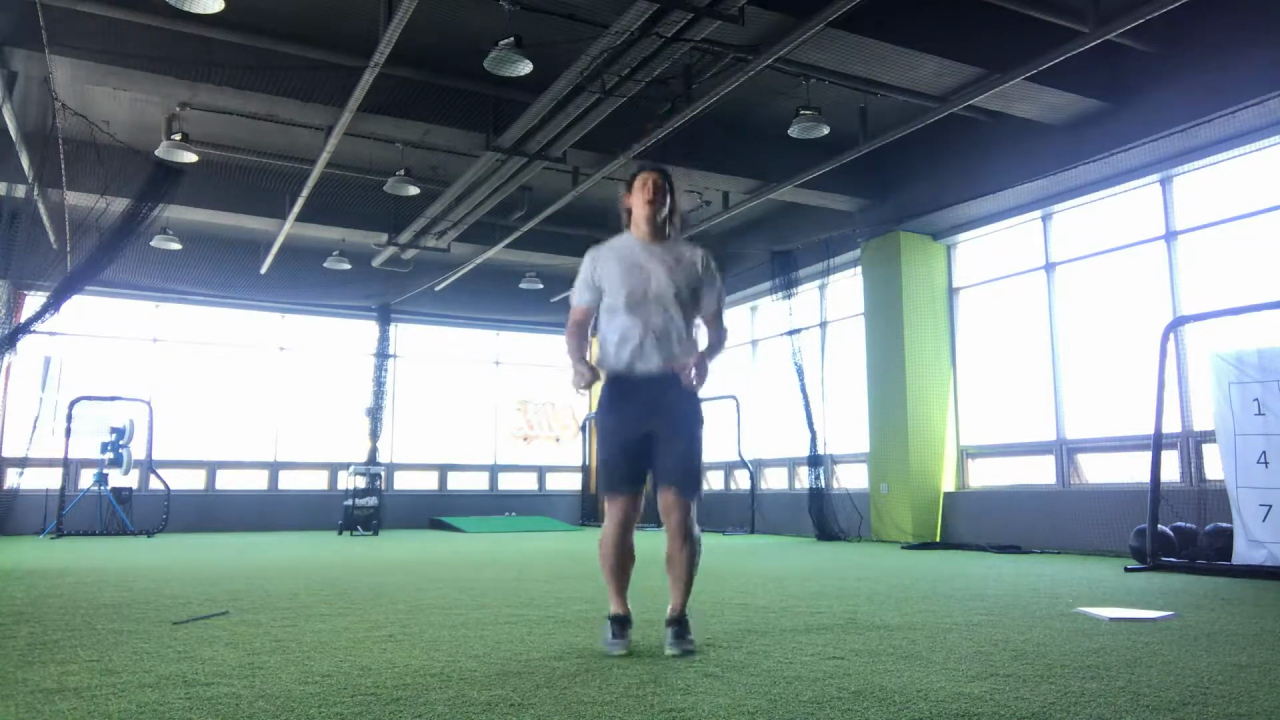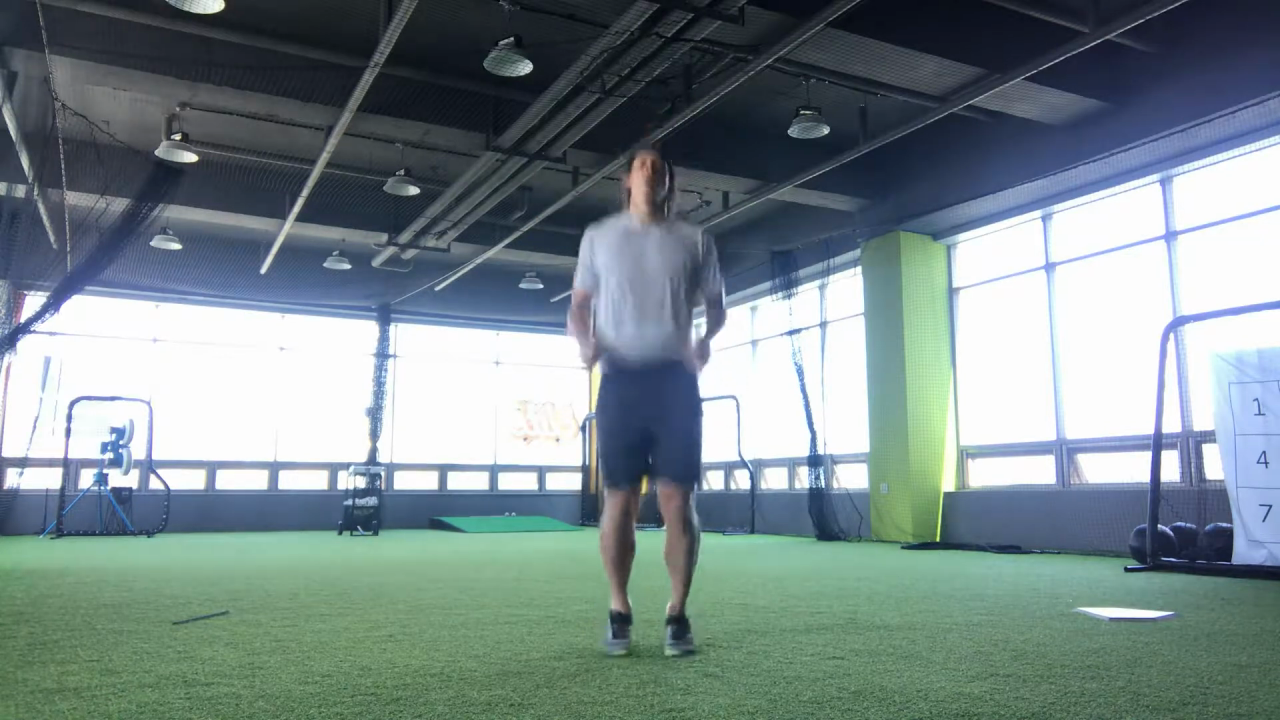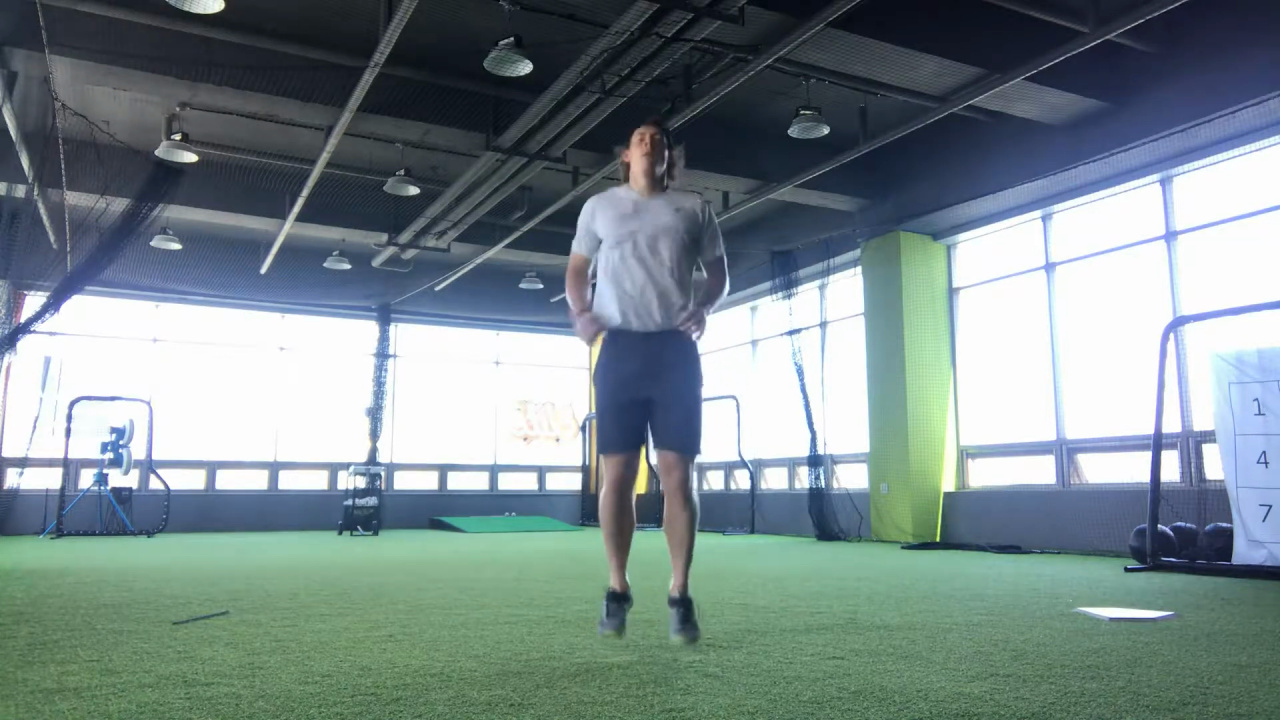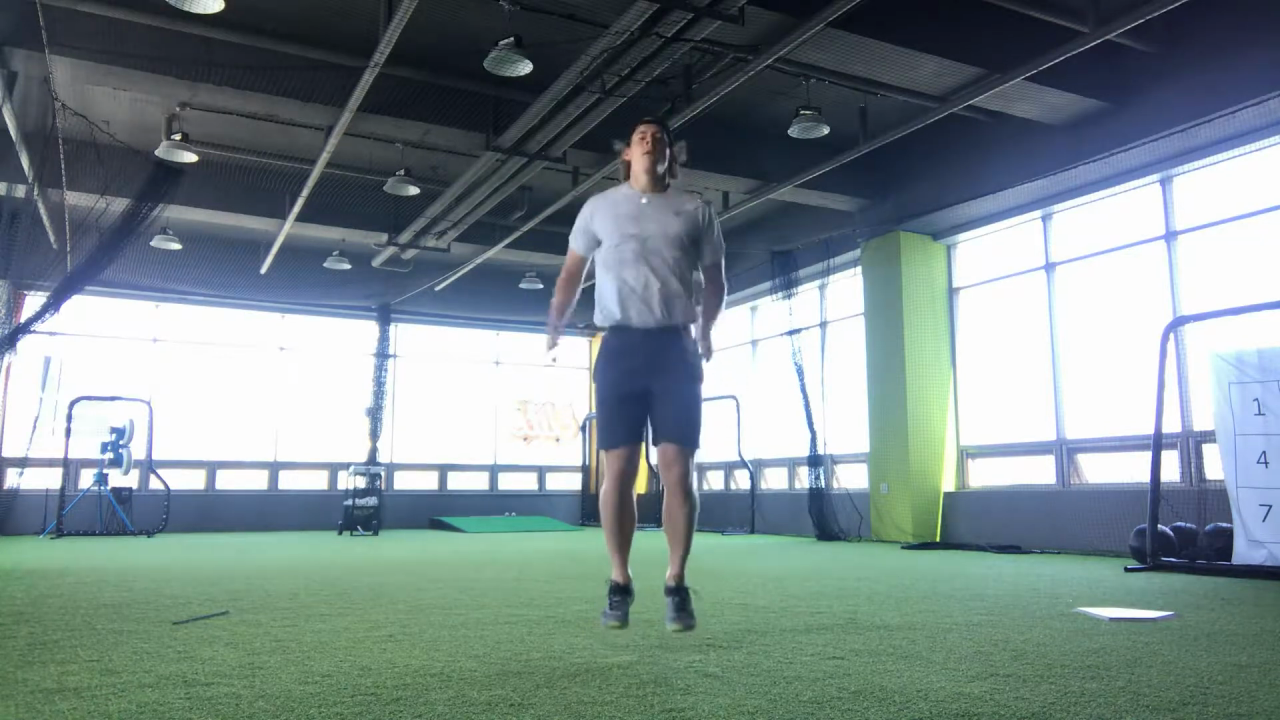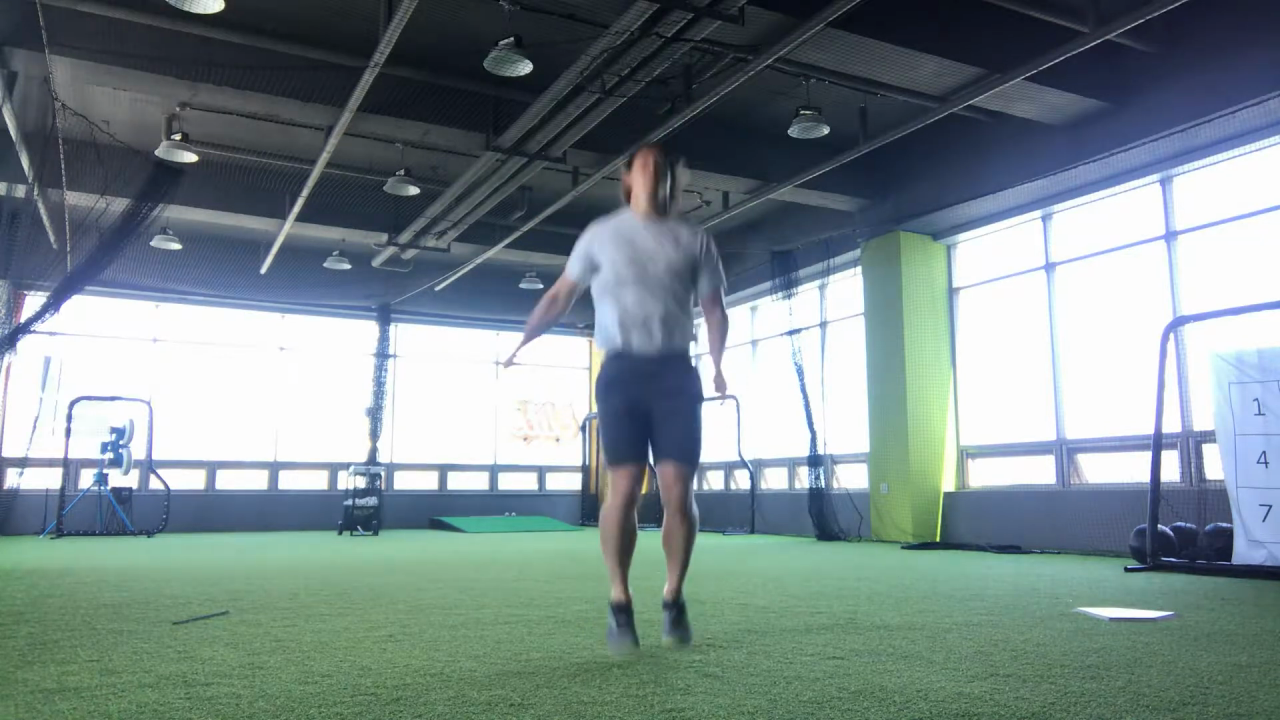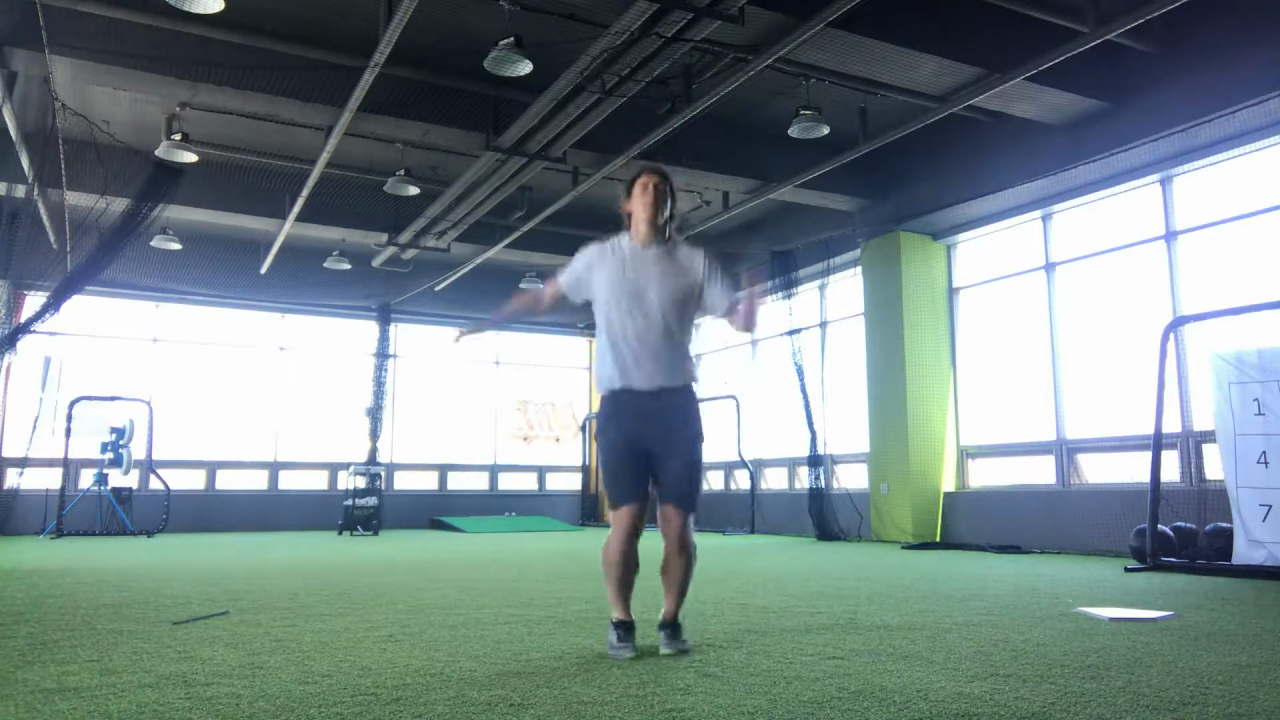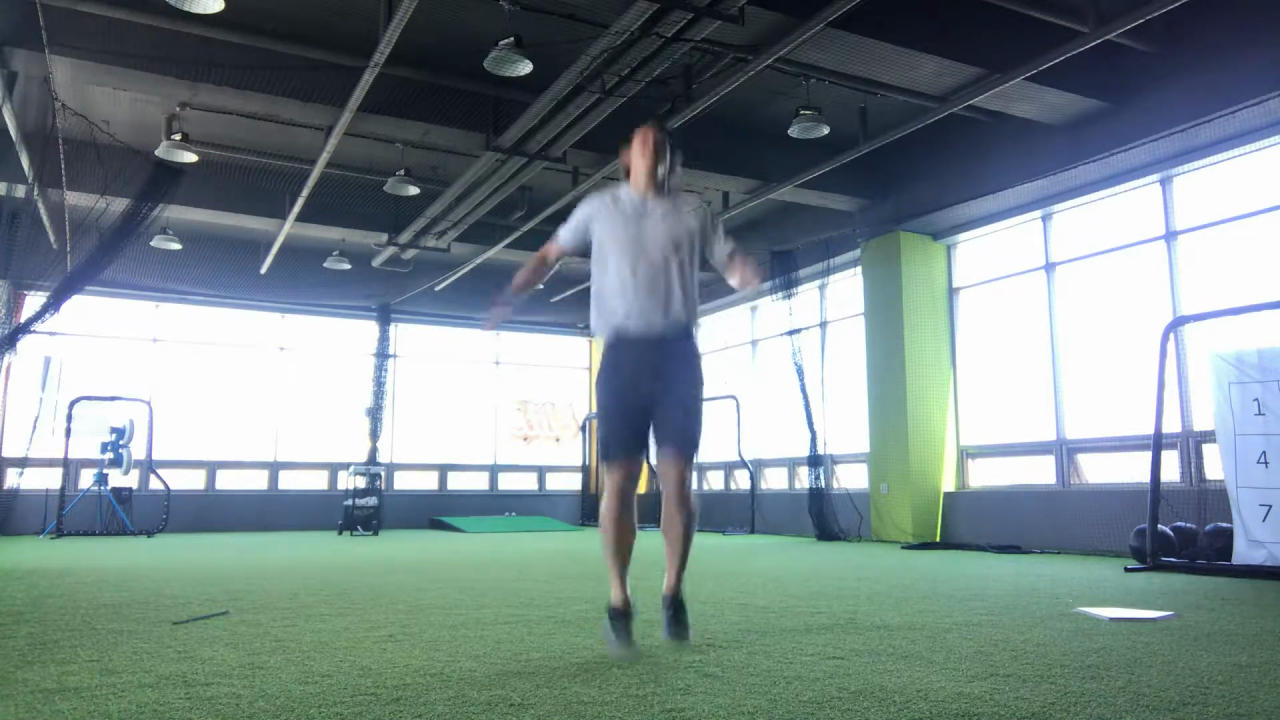
dt=0.1s
person 1, frame 1
left shoulder: (694, 258)
right shoulder: (601, 257)
left elbow: (717, 326)
right elbow: (577, 323)
left wrist: (705, 357)
right wrist: (579, 363)
left hip: (675, 396)
right hip: (621, 395)
left knee: (678, 513)
right knee: (620, 515)
left ankle: (677, 617)
right ankle: (618, 615)
person 1, frame 2
left shoulder: (693, 238)
right shoulder: (600, 236)
left elbow: (715, 303)
right elbow: (579, 304)
left wrist: (707, 337)
right wrist: (585, 338)
left hip: (675, 378)
right hip: (621, 379)
left knee: (677, 504)
right knee: (620, 505)
left ankle: (677, 613)
right ankle: (619, 610)
person 1, frame 3
left shoulder: (694, 209)
right shoulder: (599, 207)
left elbow: (718, 271)
right elbow: (577, 270)
left wrist: (702, 308)
right wrist: (581, 314)
left hip: (675, 350)
right hip: (620, 350)
left knee: (677, 477)
right knee: (617, 475)
left ankle: (680, 595)
right ankle: (617, 589)
person 1, frame 4
left shoulder: (694, 209)
right shoulder: (599, 207)
left elbow: (714, 276)
right elbow: (572, 271)
left wrist: (705, 323)
right wrist: (556, 322)
left hip: (674, 346)
right hip: (623, 343)
left knee: (676, 468)
right knee: (617, 468)
left ankle: (676, 583)
right ankle: (618, 583)
person 1, frame 5
left shoulder: (693, 239)
right shoulder: (599, 234)
left elbow: (713, 305)
right elbow: (562, 293)
left wrist: (718, 361)
right wrist: (524, 339)
left hip: (674, 371)
right hip: (622, 371)
left knee: (677, 490)
right knee: (624, 488)
left ankle: (674, 600)
right ankle: (620, 604)
person 1, frame 6
left shoulder: (694, 262)
right shoulder: (597, 257)
left elbow: (738, 317)
right elbow: (548, 294)
left wrist: (744, 310)
right wrist: (499, 316)
left hip: (676, 404)
right hip: (622, 404)
left knee: (677, 525)
right knee: (625, 522)
left ankle: (670, 620)
right ankle: (621, 621)
person 1, frame 7
left shoulder: (693, 215)
right shoulder: (598, 208)
left elbow: (735, 269)
right elbow: (549, 255)
left wrist: (747, 273)
right wrist: (509, 296)
left hip: (677, 353)
right hip: (623, 356)
left knee: (676, 483)
right knee: (619, 485)
left ankle: (672, 595)
right ankle: (618, 603)
